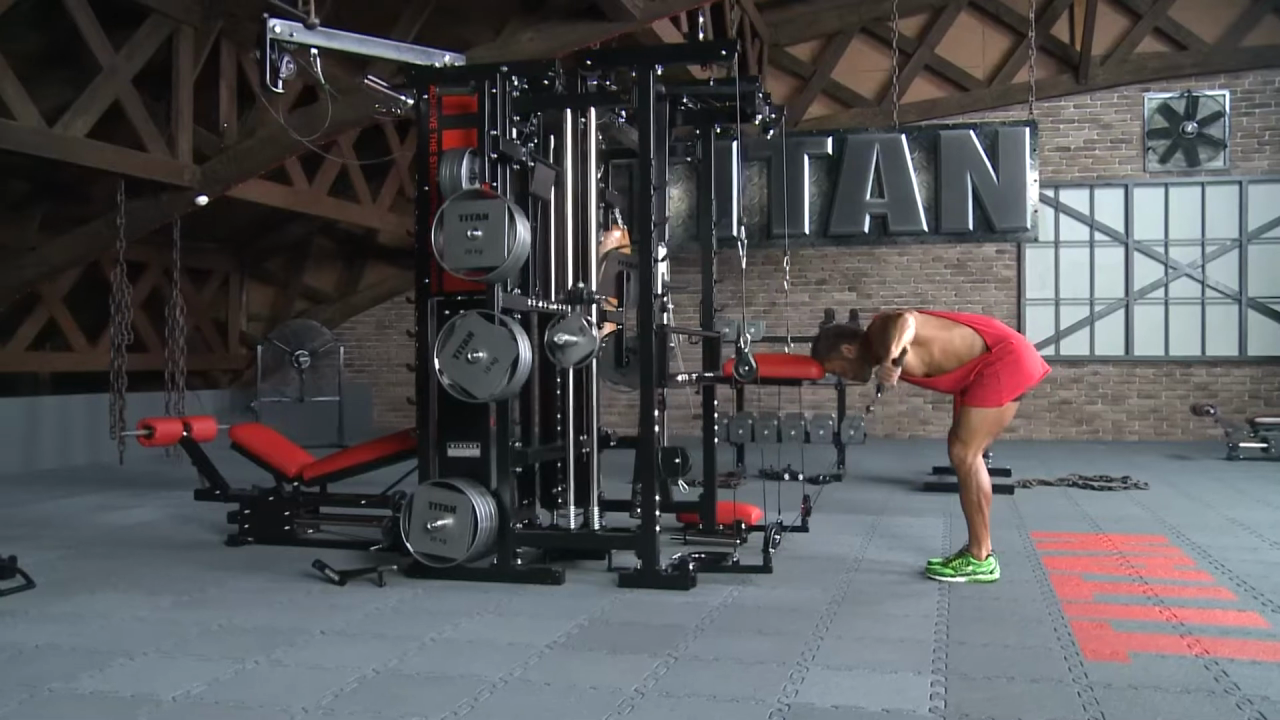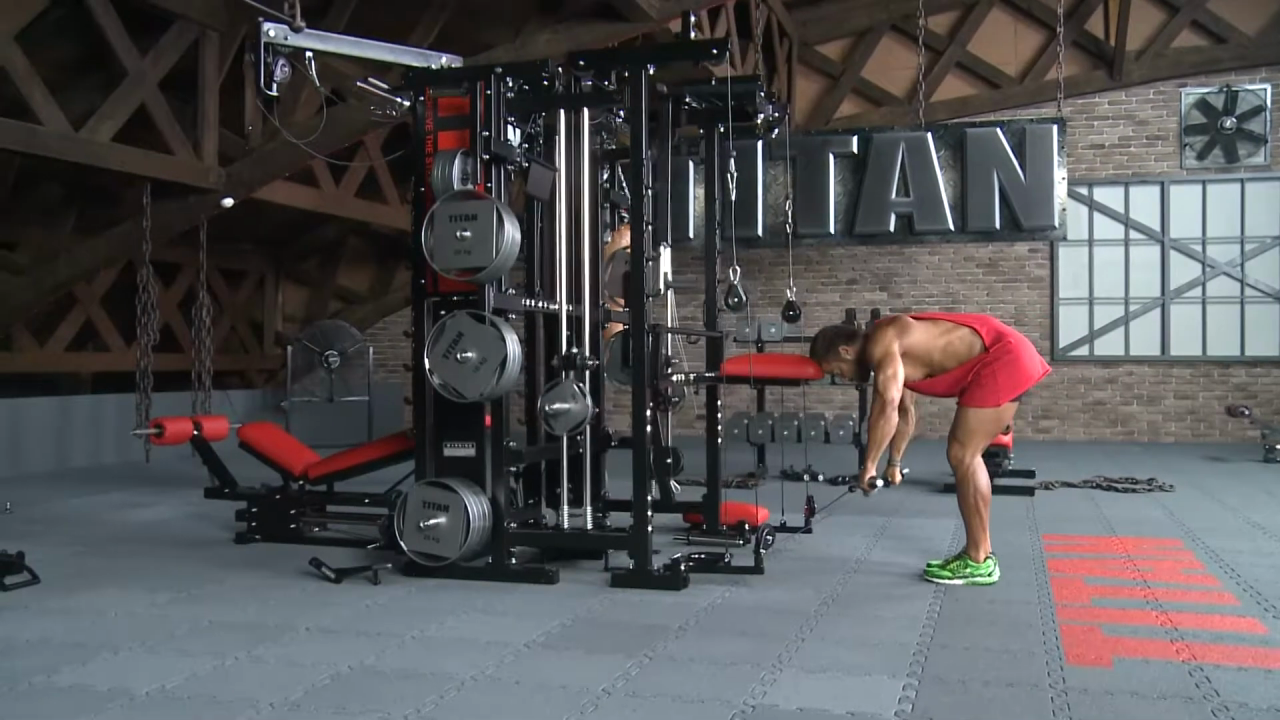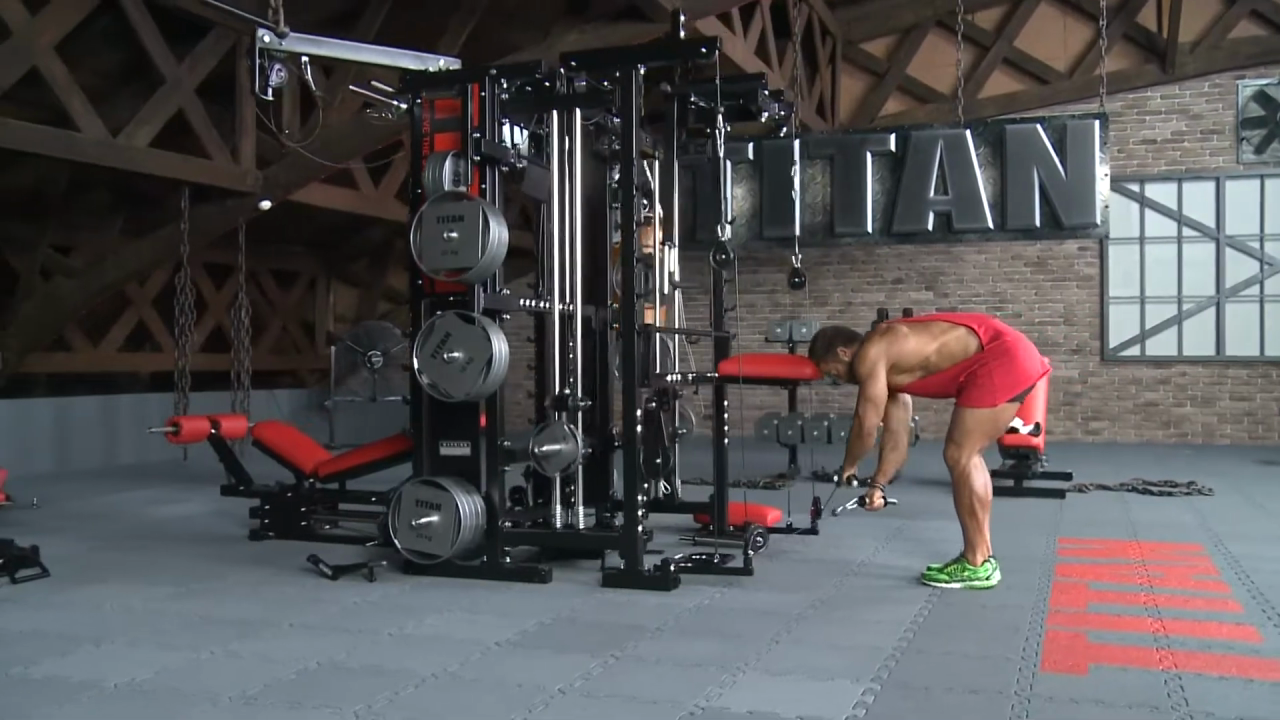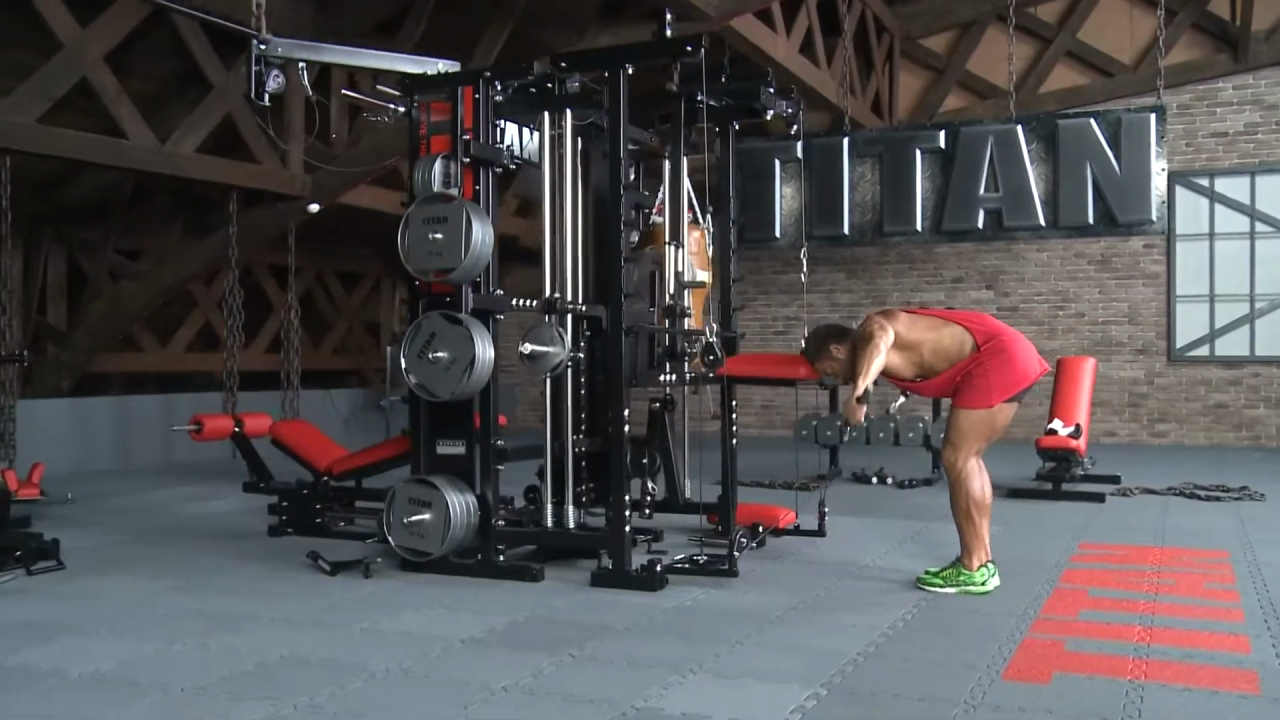
dt=1s
person 1, frame 1
left shoulder: (880, 332)
right shoulder: (882, 339)
left elbow: (904, 321)
left wrist: (890, 358)
left hip: (1003, 360)
right hip: (1005, 357)
left knee: (964, 455)
right knee: (965, 453)
left ankle: (980, 560)
right ankle: (979, 550)
person 1, frame 2
left shoulder: (879, 345)
right shoulder: (890, 350)
left elbow: (886, 405)
right elbow: (903, 409)
left wrist: (870, 465)
right wrist: (894, 462)
left hip: (1001, 360)
right hip: (1006, 355)
left knee: (962, 456)
right knee: (966, 455)
left ankle: (979, 562)
right ankle: (979, 553)
person 1, frame 3
left shoulder: (871, 354)
right shoulder: (887, 365)
left elbow: (866, 424)
right elbow: (896, 434)
left wrist: (848, 467)
right wrist: (878, 485)
left hip: (1001, 360)
right hip: (1009, 355)
left knee: (959, 457)
right knee: (967, 456)
left ankle: (977, 566)
right ankle: (981, 557)
person 1, frame 4
left shoulder: (865, 336)
right shoulder: (879, 335)
left elbow: (879, 336)
left wrist: (858, 392)
right wrist: (909, 385)
left hip: (996, 360)
right hip: (1008, 353)
left knee: (957, 460)
right knee: (967, 458)
left ankle: (973, 570)
right ankle: (982, 563)
